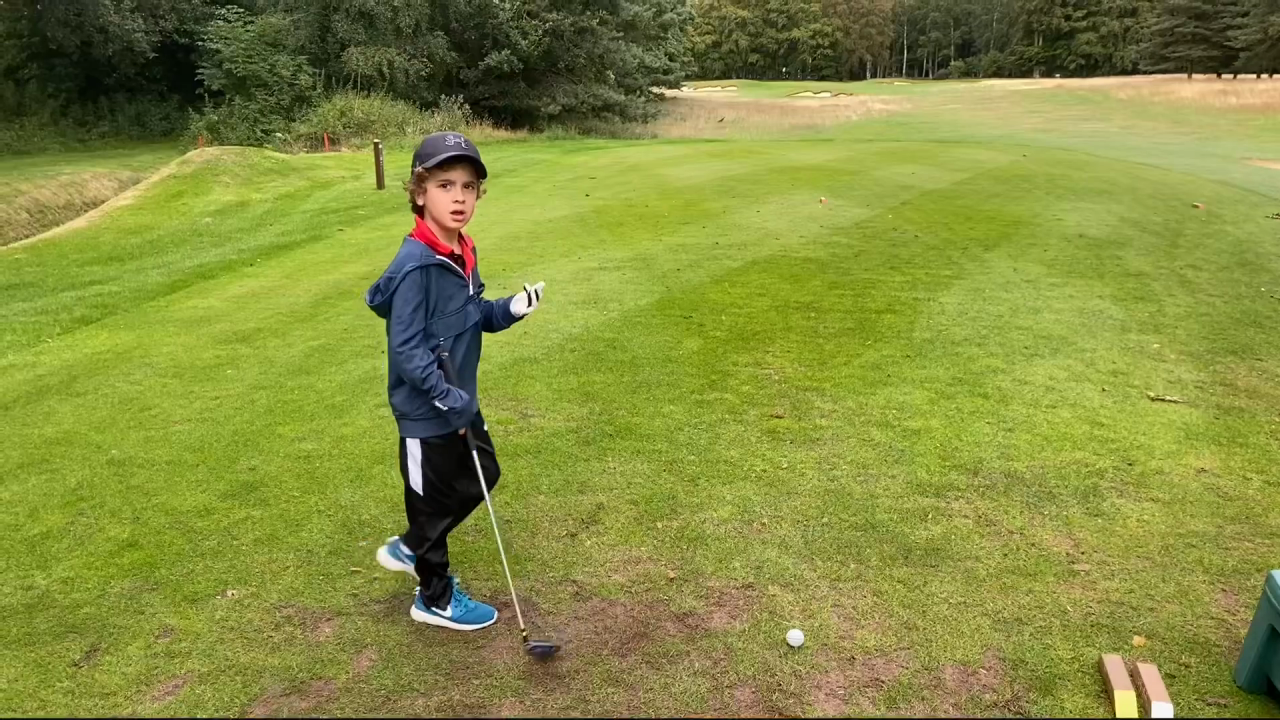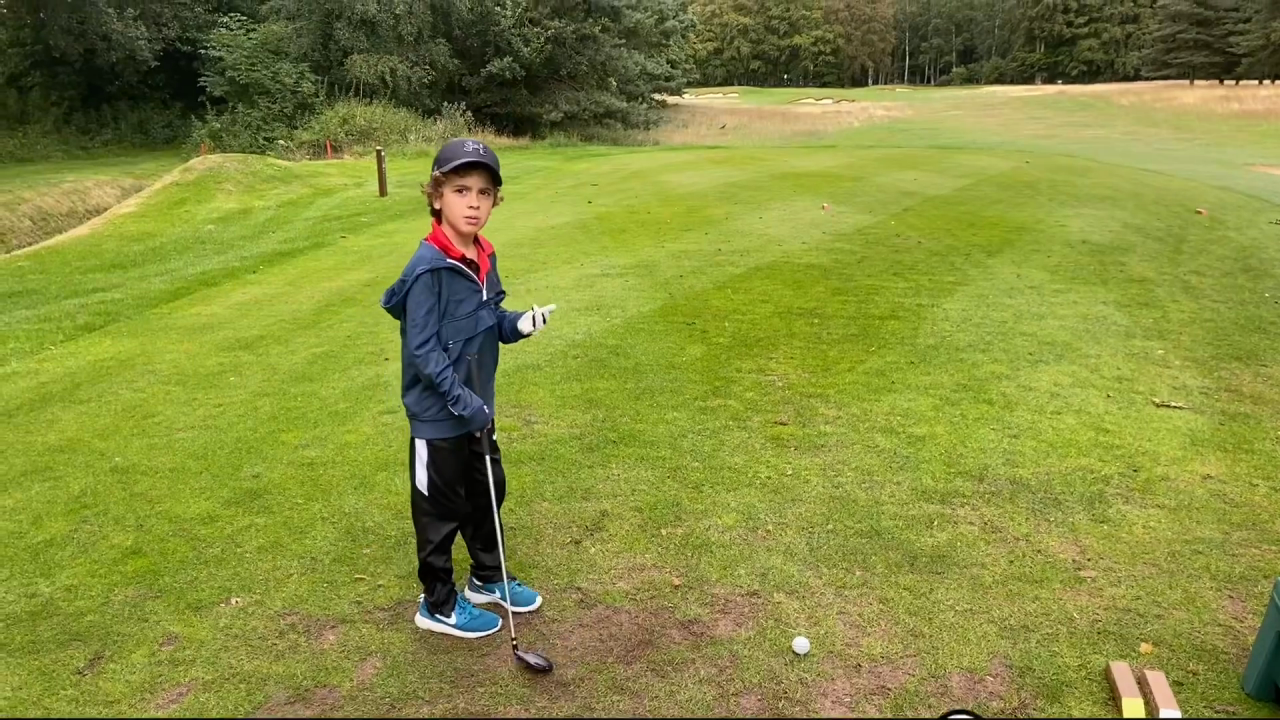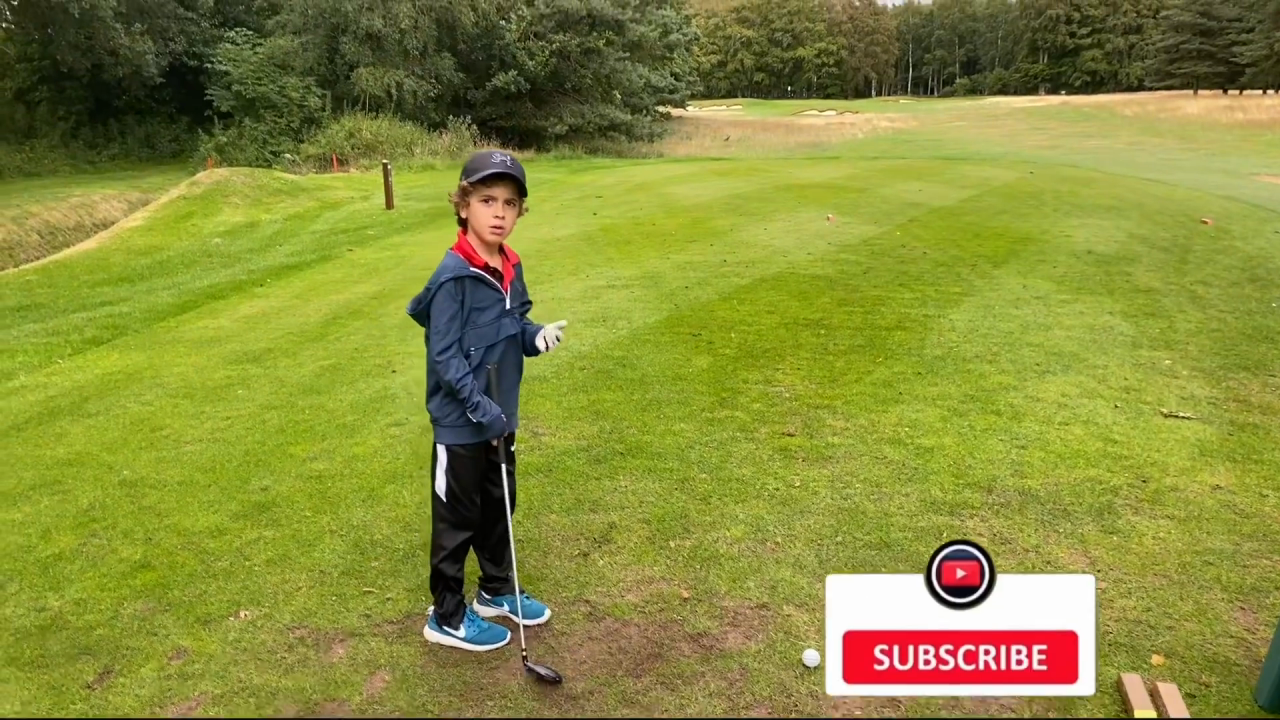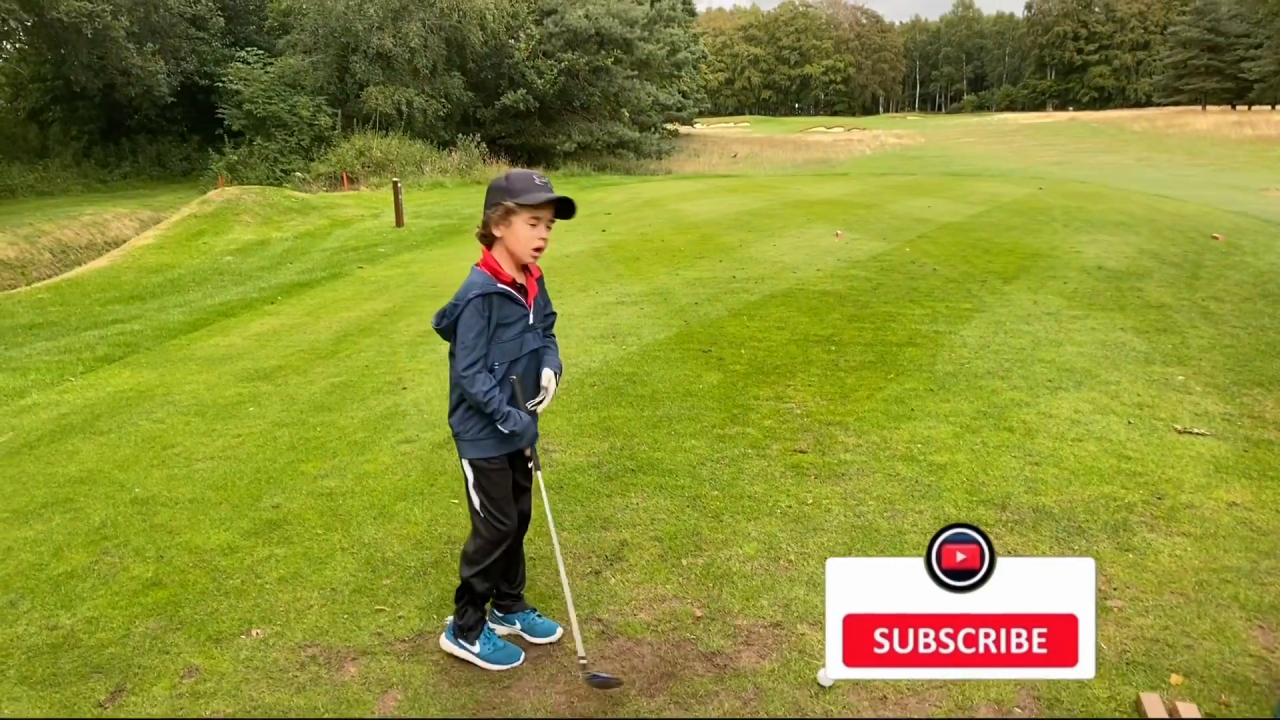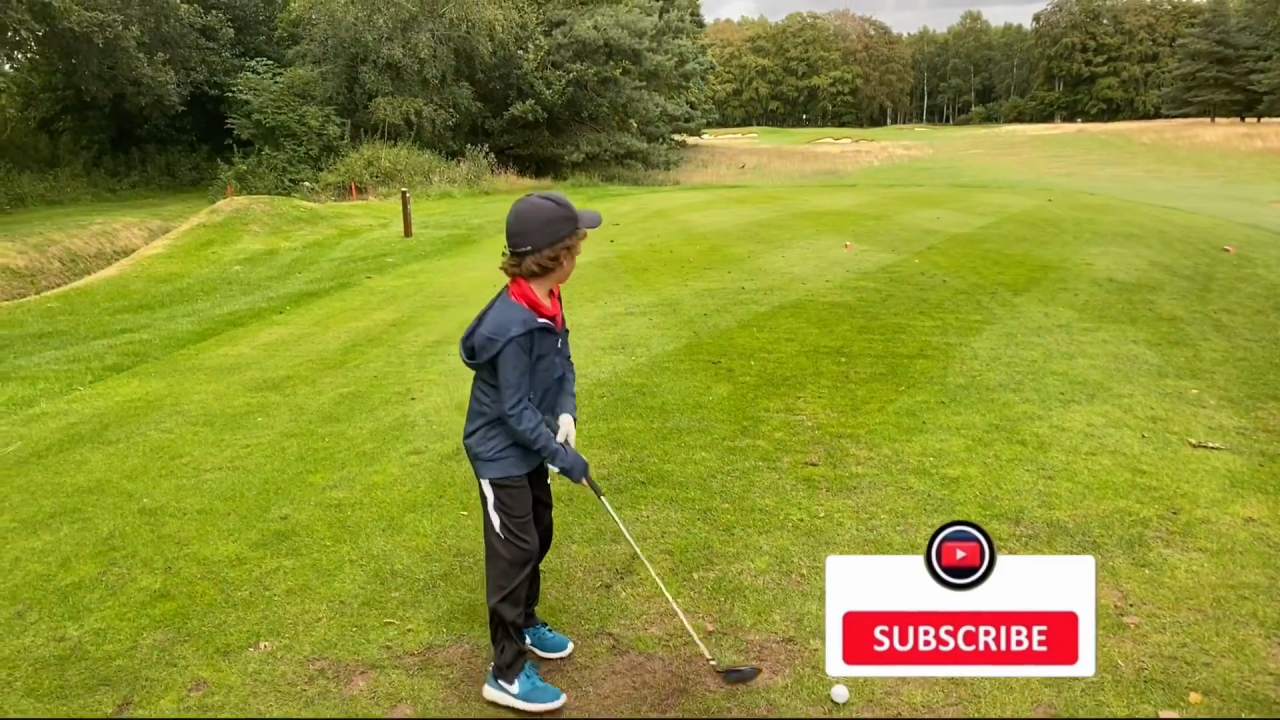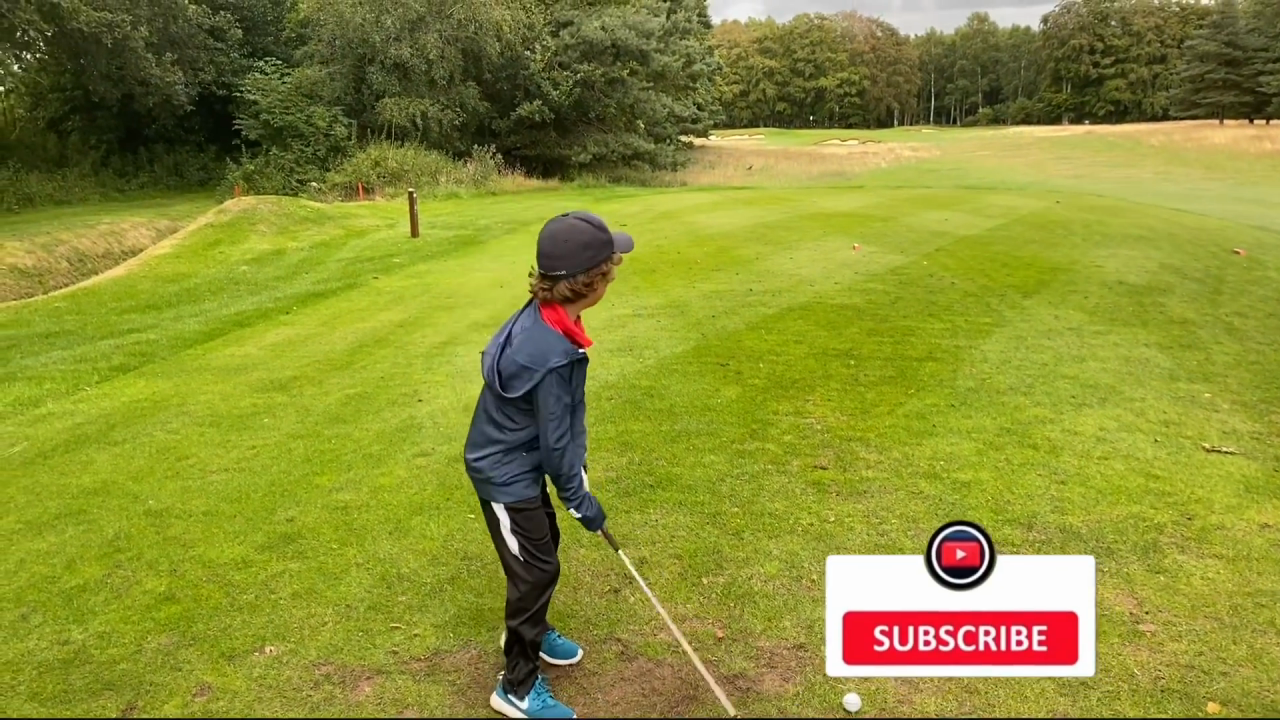
dt=0.3s
person 1, frame 1
left shoulder: (461, 252)
right shoulder: (415, 266)
right elbow: (405, 350)
left wrist: (510, 308)
right wrist: (450, 398)
left hip: (458, 402)
right hip: (427, 411)
left knee: (481, 478)
right knee: (435, 502)
left ankle: (410, 548)
right ankle: (435, 599)
person 1, frame 2
left shoulder: (484, 257)
right shoulder: (428, 269)
right elbow: (423, 351)
left wrist: (517, 324)
right wrist: (463, 403)
left hip: (476, 406)
right hip: (438, 415)
left knee: (488, 491)
right knee: (441, 508)
left ankle: (487, 580)
right ankle: (438, 605)
person 1, frame 3
left shoulder: (509, 267)
right shoulder: (454, 277)
right elbow: (445, 357)
left wrist: (537, 336)
right wrist: (482, 409)
left hip: (500, 415)
right hip: (462, 422)
left knee: (499, 506)
right knee: (458, 517)
left ankle: (496, 593)
right ankle: (447, 617)
person 1, frame 4
left shoulder: (532, 281)
right shoulder: (480, 294)
left elbow: (545, 334)
right elbow: (469, 374)
left wrist: (550, 368)
right wrist: (511, 420)
left hip: (514, 424)
right hip: (484, 434)
left knee: (517, 520)
right knee: (495, 527)
left ankle: (509, 607)
right ankle: (466, 630)
person 1, frame 5
left shoulder: (548, 301)
right shoulder: (513, 326)
left elbow: (562, 361)
right elbow: (515, 409)
left wrist: (566, 411)
right wrist: (559, 455)
left hip: (531, 444)
right hip: (501, 451)
left knee: (538, 537)
right knee: (515, 551)
left ankle: (523, 623)
right ankle: (507, 673)
person 1, frame 6
left shoulder: (549, 316)
right shoulder: (550, 355)
left elbow: (571, 406)
right elbow: (553, 439)
left wrist: (579, 464)
right wrist: (578, 498)
left hip: (520, 462)
right hip: (504, 471)
left knee: (544, 544)
right knee: (536, 568)
left ankle: (532, 630)
